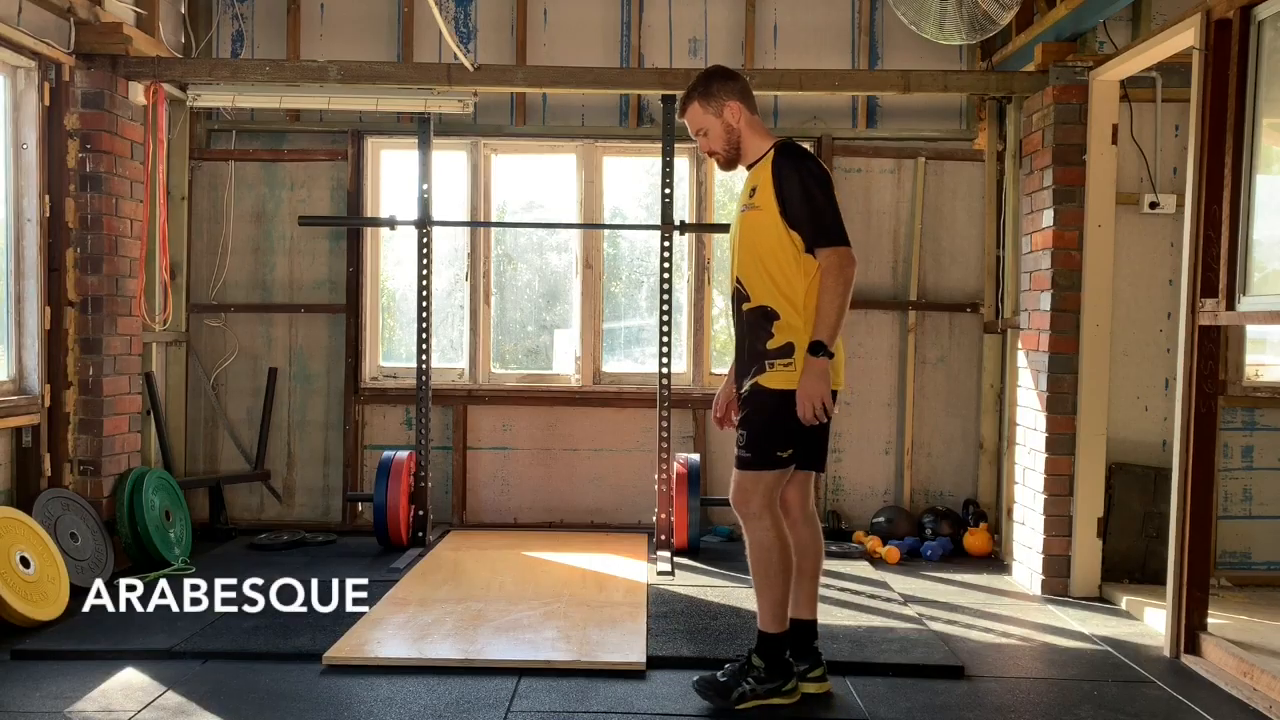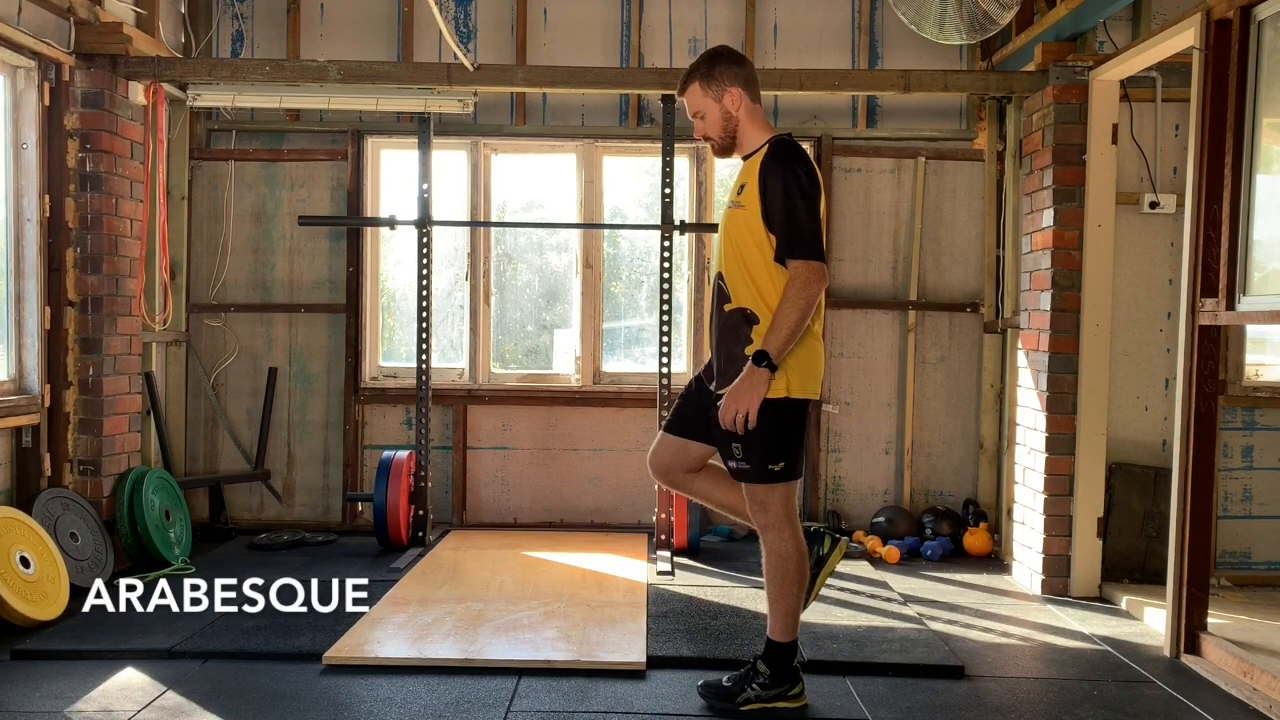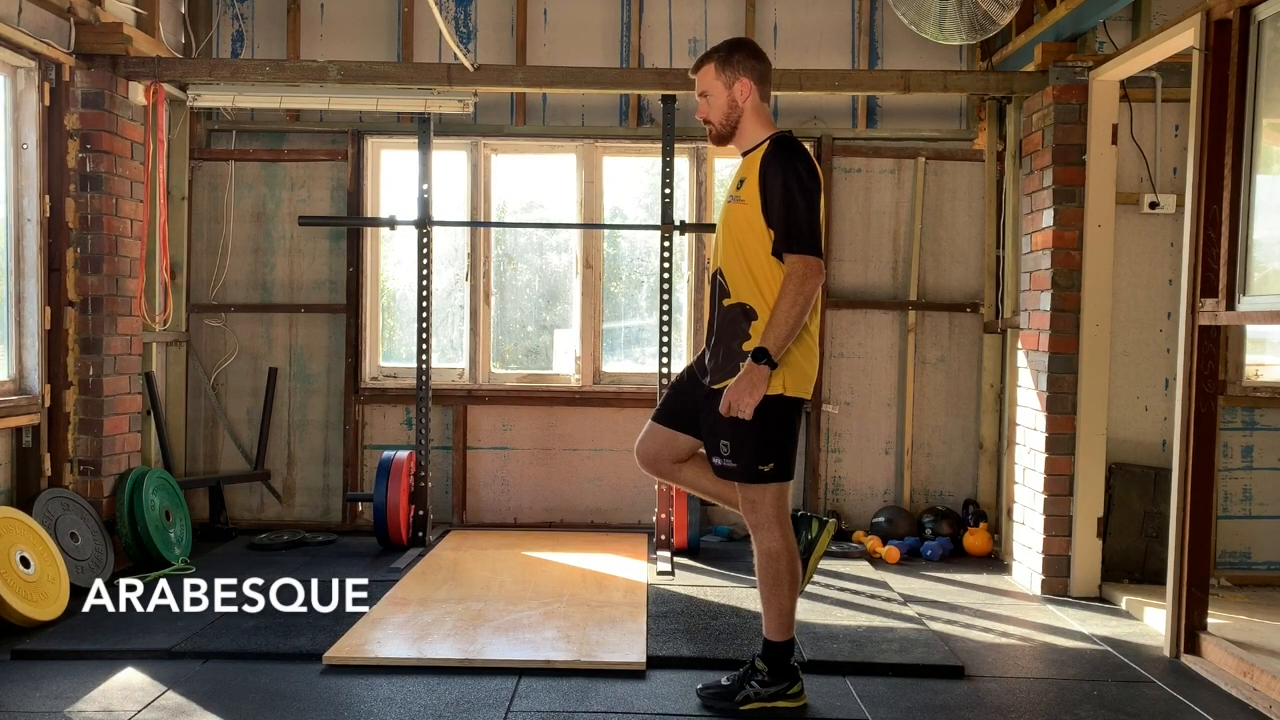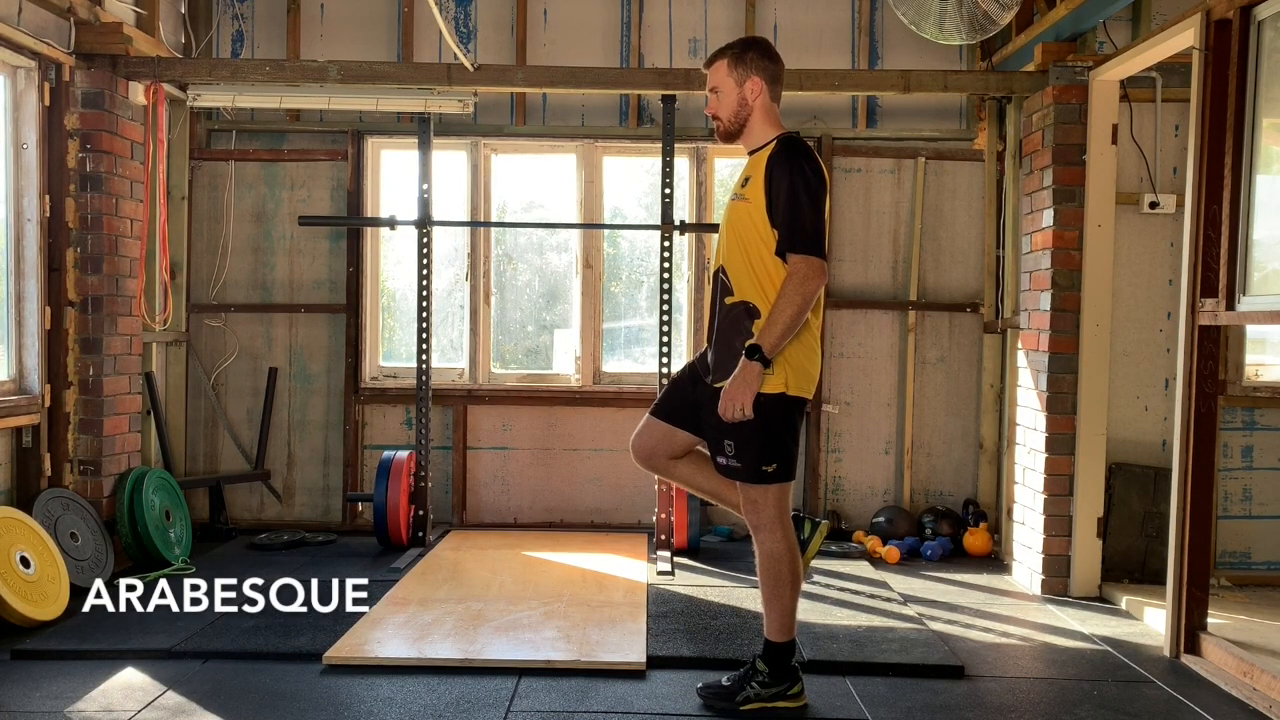
dt=1s
person 1, frame 1
left shoulder: (791, 166)
right shoulder: (757, 181)
left elbow: (838, 262)
left wrist: (817, 357)
right wrist: (734, 378)
left hip: (794, 374)
right hip: (769, 372)
left knee: (751, 501)
right knee: (790, 504)
left ankle: (772, 663)
right ankle: (801, 655)
person 1, frame 2
left shoulder: (783, 163)
right shoulder: (753, 169)
left elbow: (809, 276)
left wrist: (761, 369)
left hip: (769, 376)
right hip: (734, 367)
left knee: (770, 512)
right knee: (668, 462)
left ankle: (779, 674)
right ankle: (805, 547)
person 1, frame 3
left shoulder: (783, 160)
right shoulder: (750, 165)
left elbow: (806, 271)
left wrist: (762, 364)
left hip: (761, 370)
right hip: (723, 361)
left knee: (760, 513)
right knee: (656, 451)
left ankle: (778, 674)
right ankle: (793, 530)
person 1, frame 4
left shoulder: (790, 161)
right shoulder: (758, 164)
left elbow: (808, 274)
left wrist: (755, 364)
left hip: (765, 370)
right hip: (729, 358)
left knee: (764, 515)
right knee: (651, 446)
left ankle: (778, 674)
right ankle: (788, 529)
